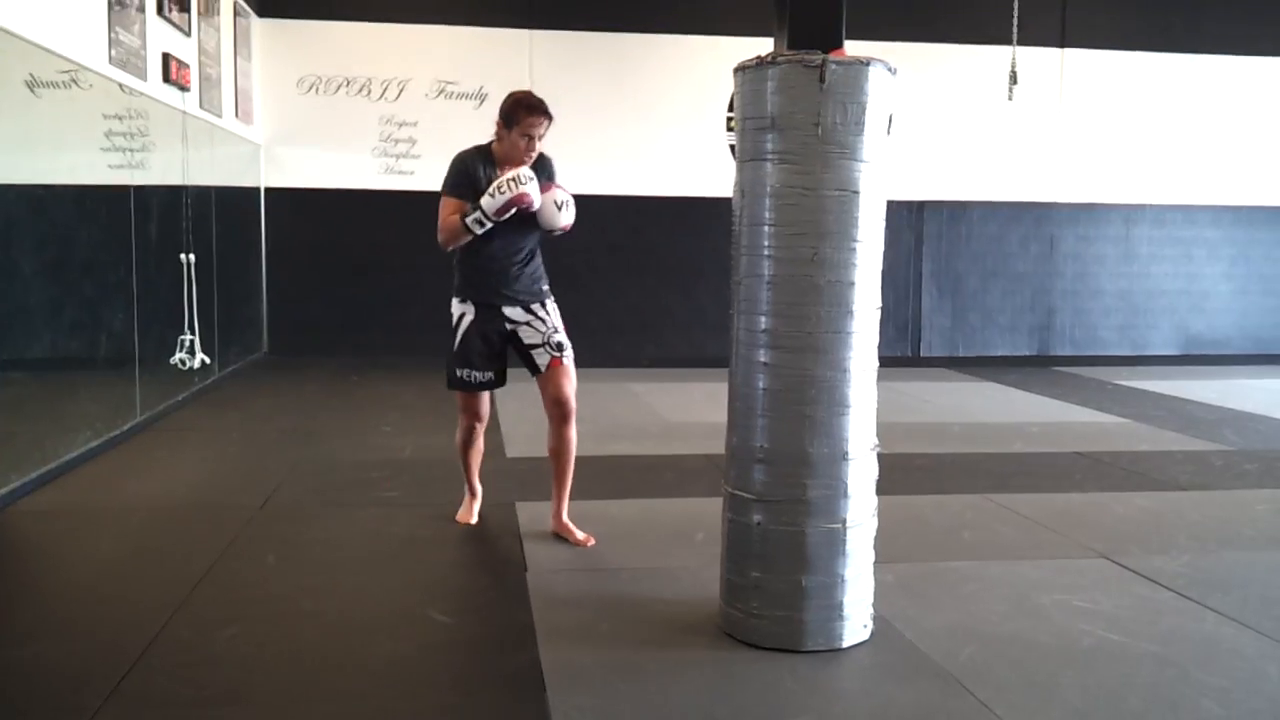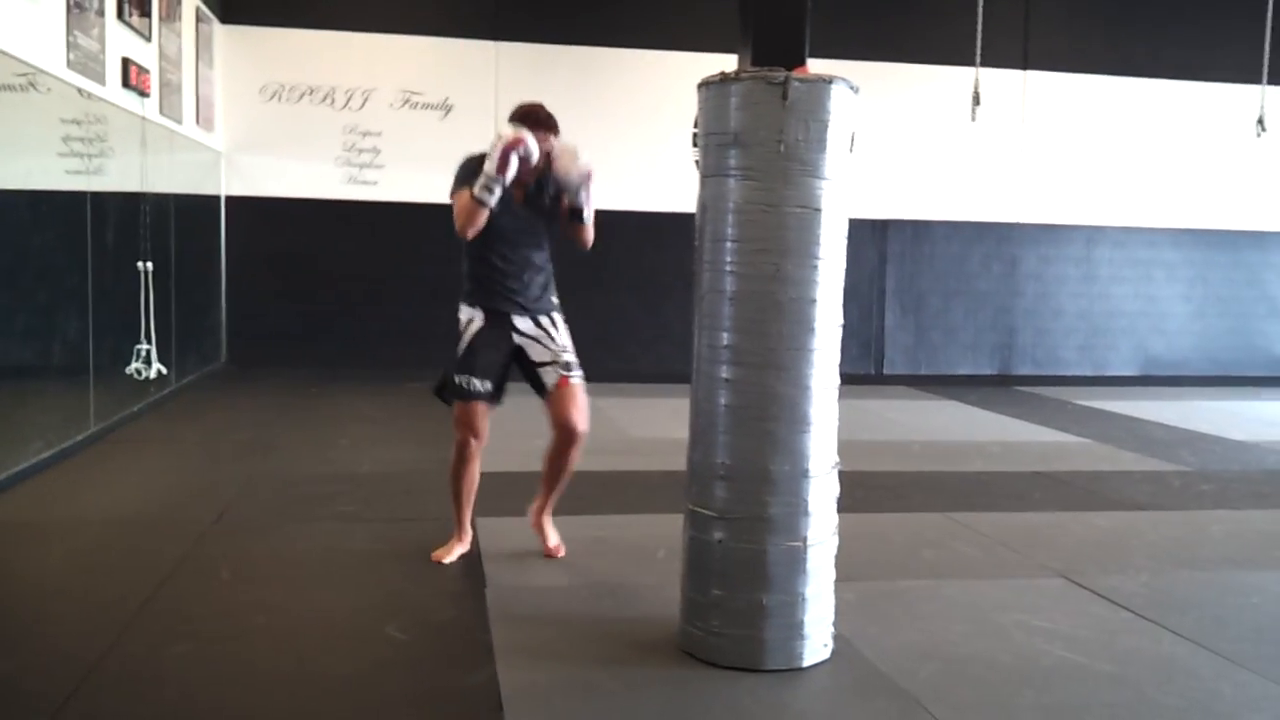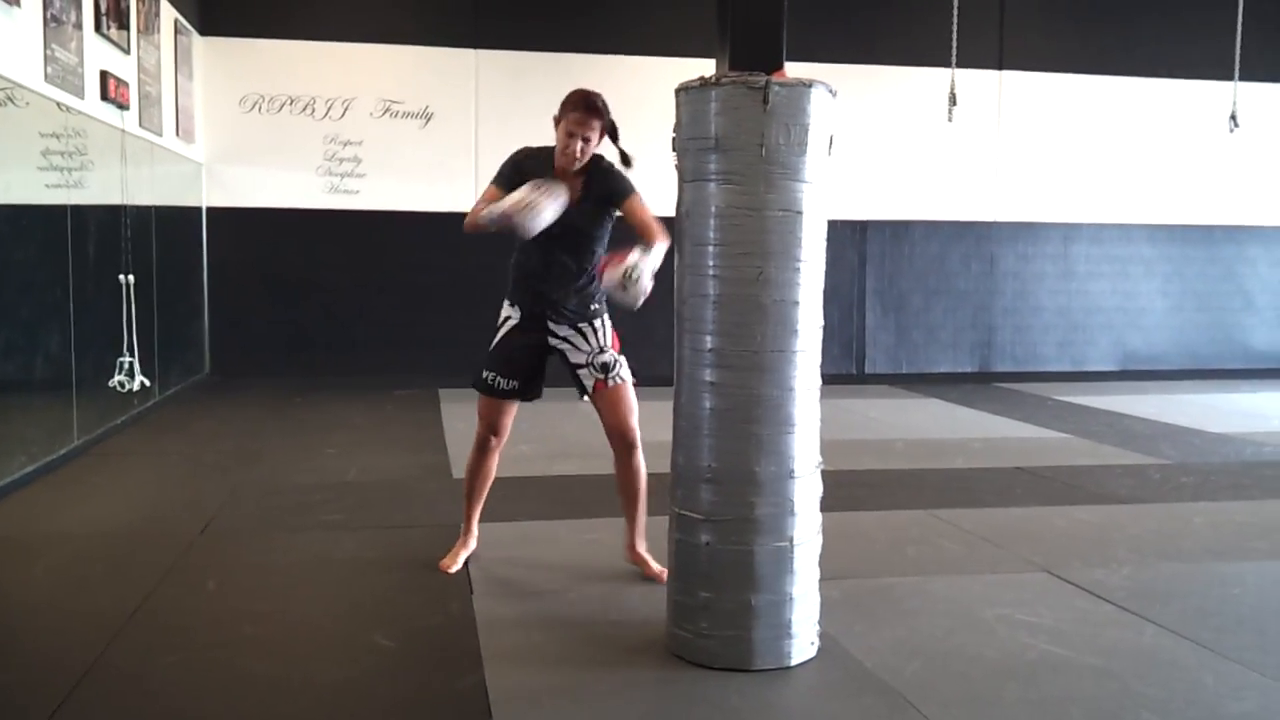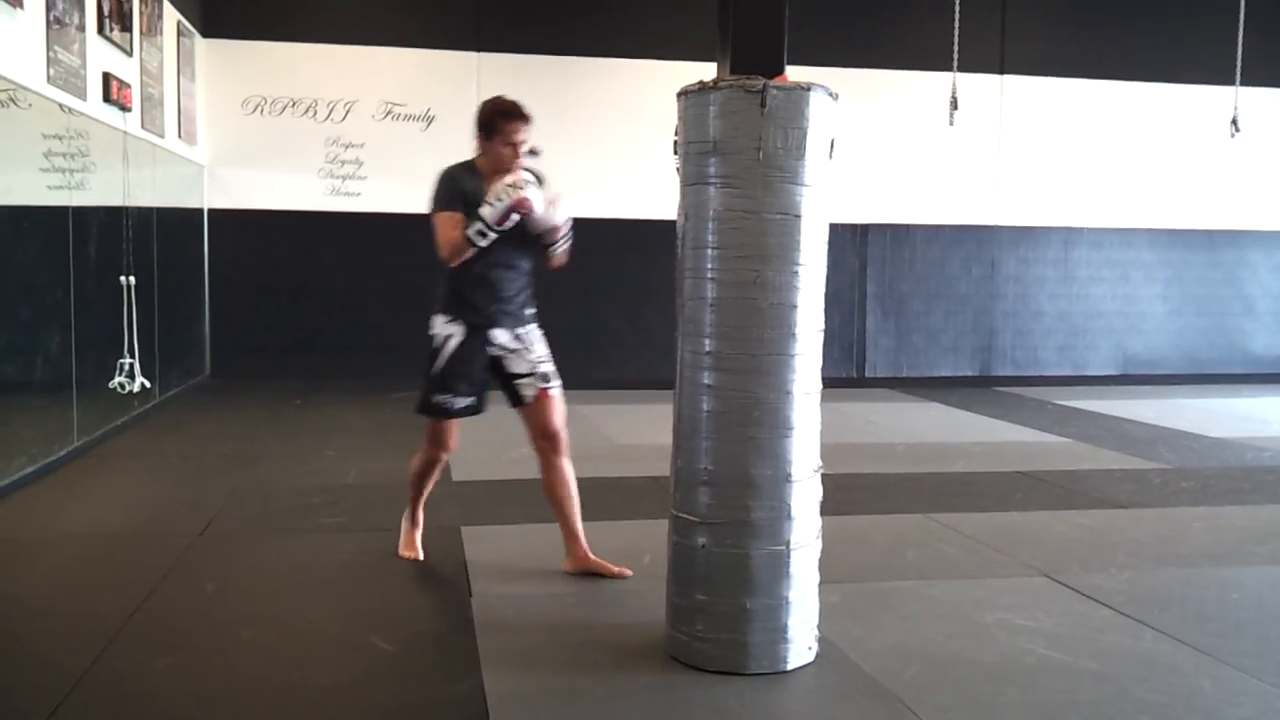
dt=1s
person 1, frame 1
left shoulder: (543, 166)
right shoulder: (468, 166)
left elbow: (557, 219)
right elbow: (446, 236)
left wrist: (560, 215)
right wrist: (492, 207)
left hip: (531, 298)
right hip: (477, 303)
left knee: (564, 404)
right knee: (473, 417)
left ankle: (561, 516)
right ankle: (472, 493)
person 1, frame 2
left shoulder: (552, 175)
right shoulder: (478, 166)
left elbow: (585, 240)
right elbow: (465, 228)
left wrist: (581, 190)
right wrist: (496, 174)
left hip: (539, 314)
right hip: (484, 315)
left knee: (572, 426)
right knee: (469, 434)
left ankle: (541, 511)
right ankle: (461, 534)
person 1, frame 3
left shoulder: (610, 181)
right shoulder: (526, 161)
left elbow: (656, 235)
right elbow: (474, 220)
right wrist: (504, 210)
left hip: (584, 321)
right hip: (525, 314)
left knee: (627, 435)
right knee: (490, 432)
left ankle: (637, 545)
right ankle: (468, 537)
person 1, frame 4
left shoulder: (529, 184)
right shoulder: (458, 181)
left elbow: (556, 259)
right elbow: (448, 252)
left wrist: (557, 231)
right wrist: (492, 215)
left hip: (517, 323)
right hip: (461, 325)
left knee: (553, 437)
right knee: (440, 445)
left ankle: (578, 551)
right ankle: (412, 518)
